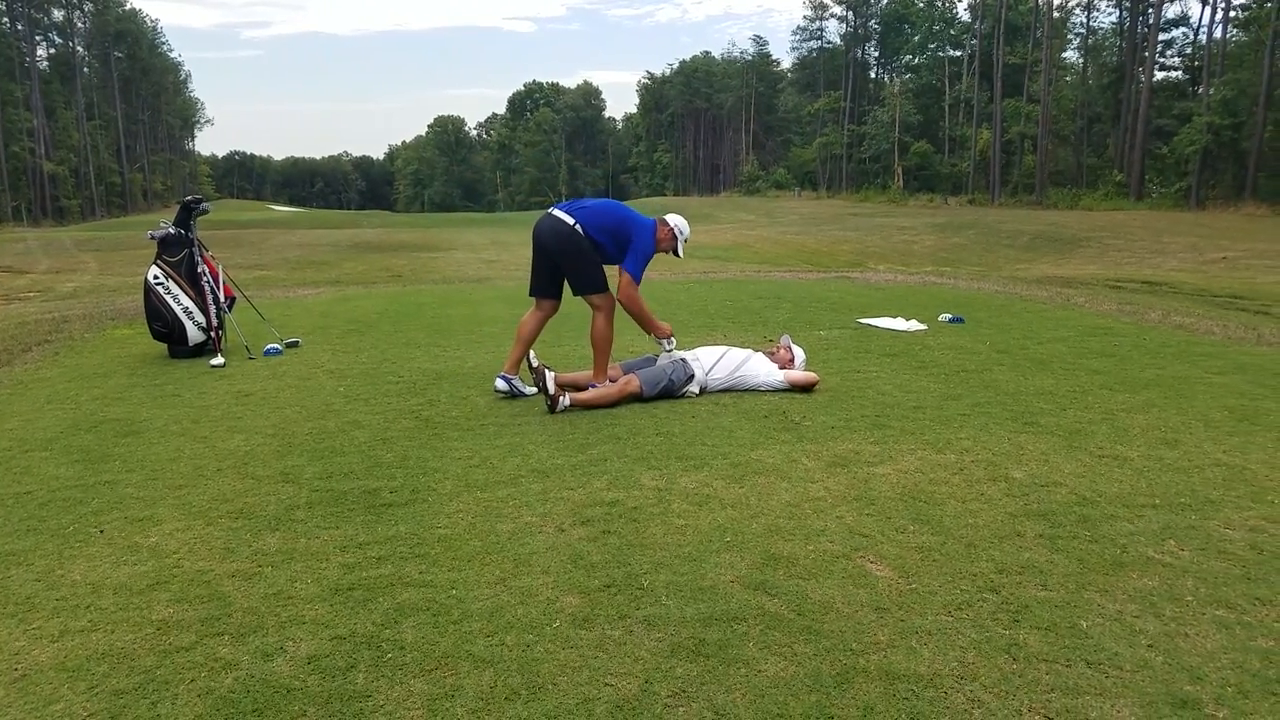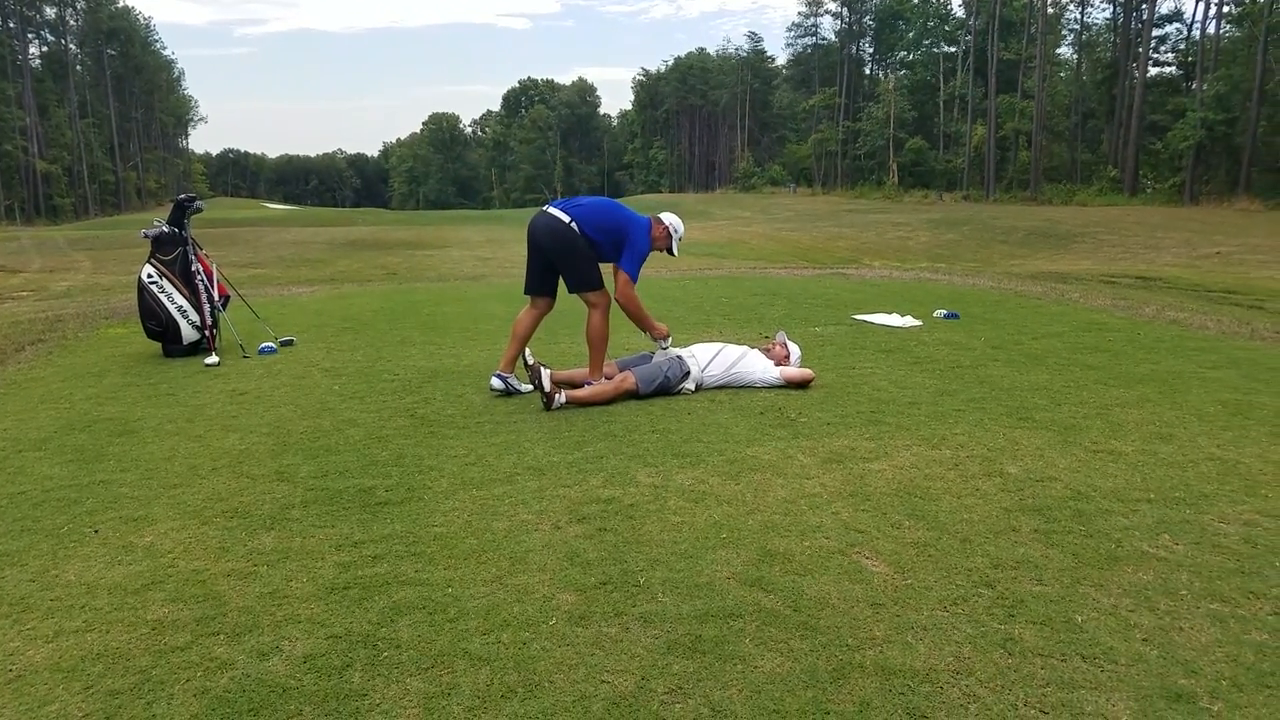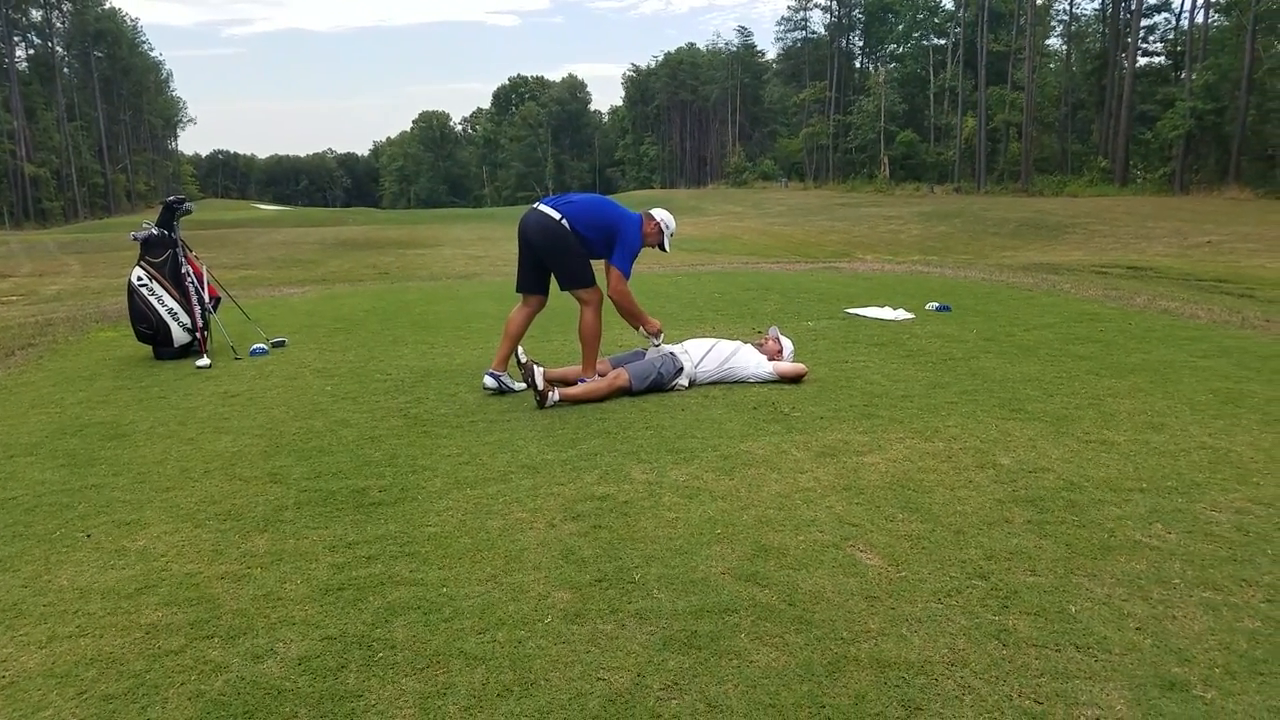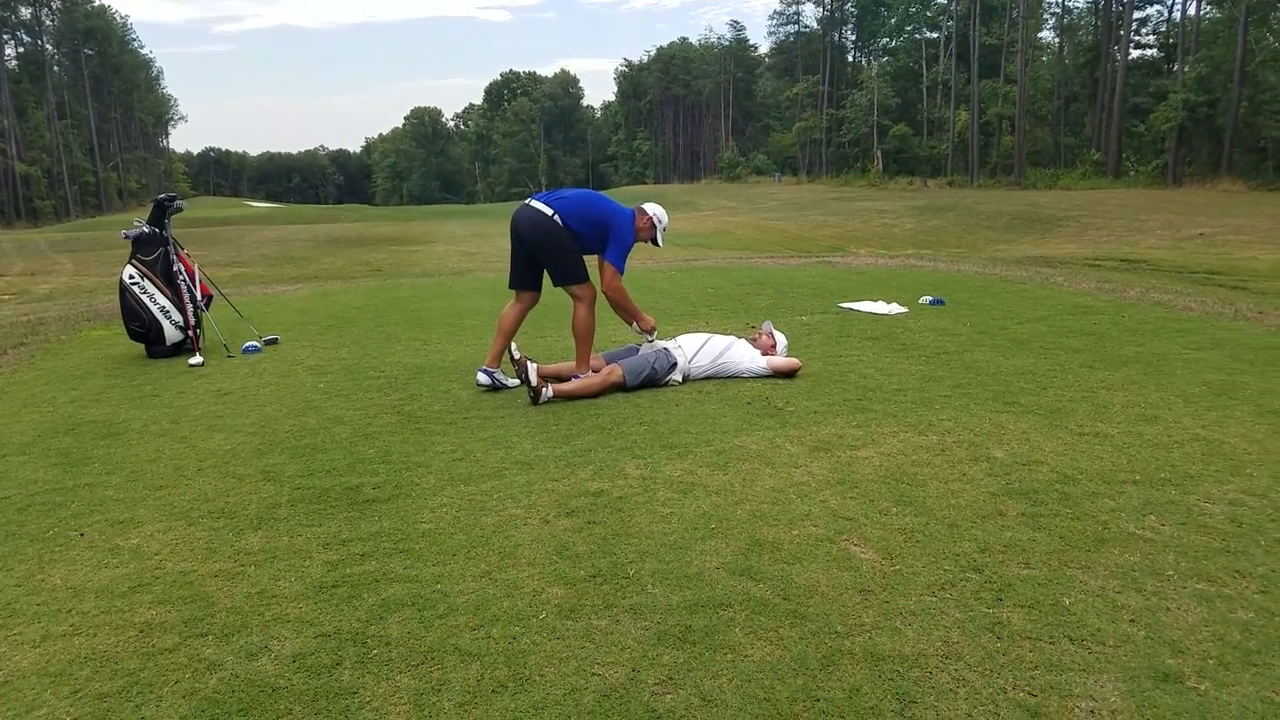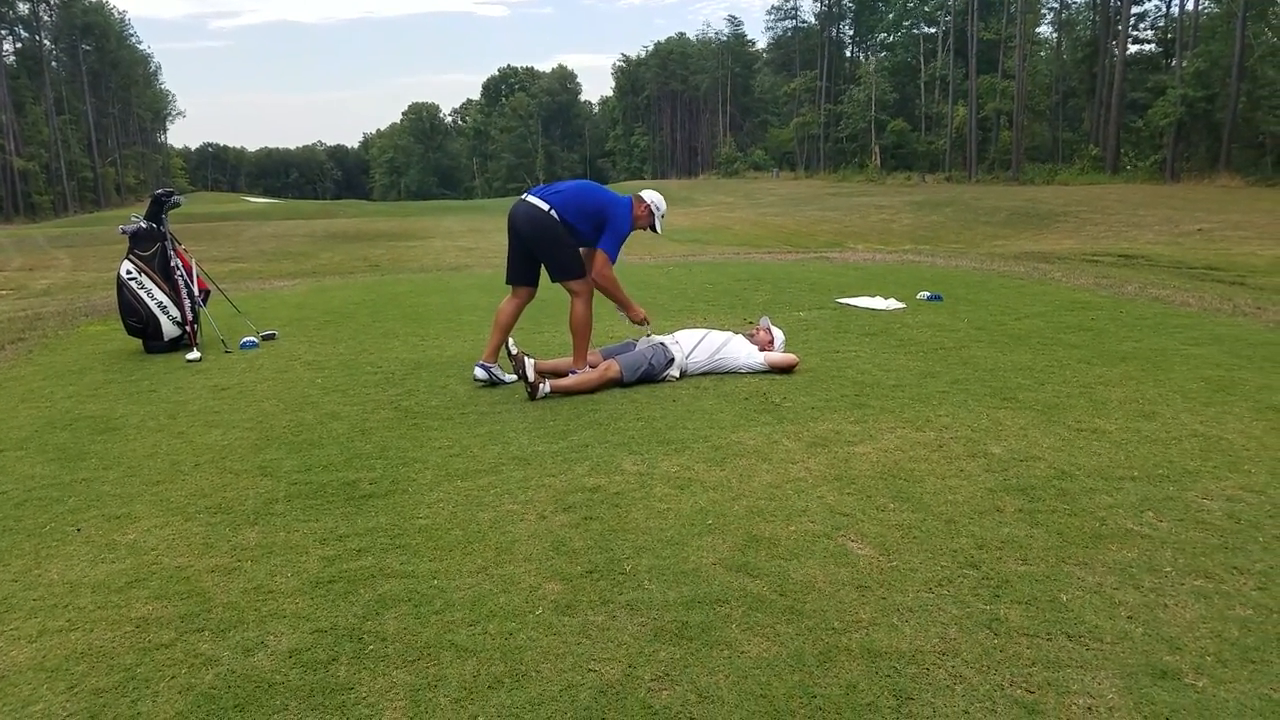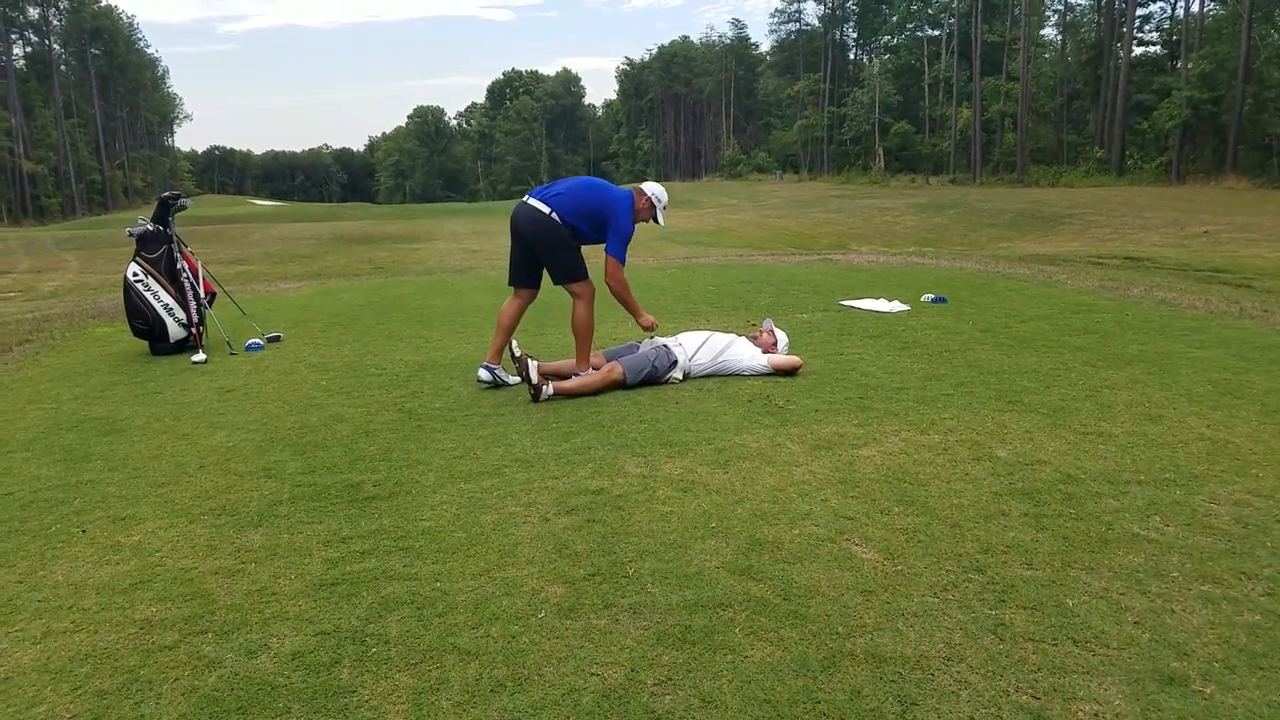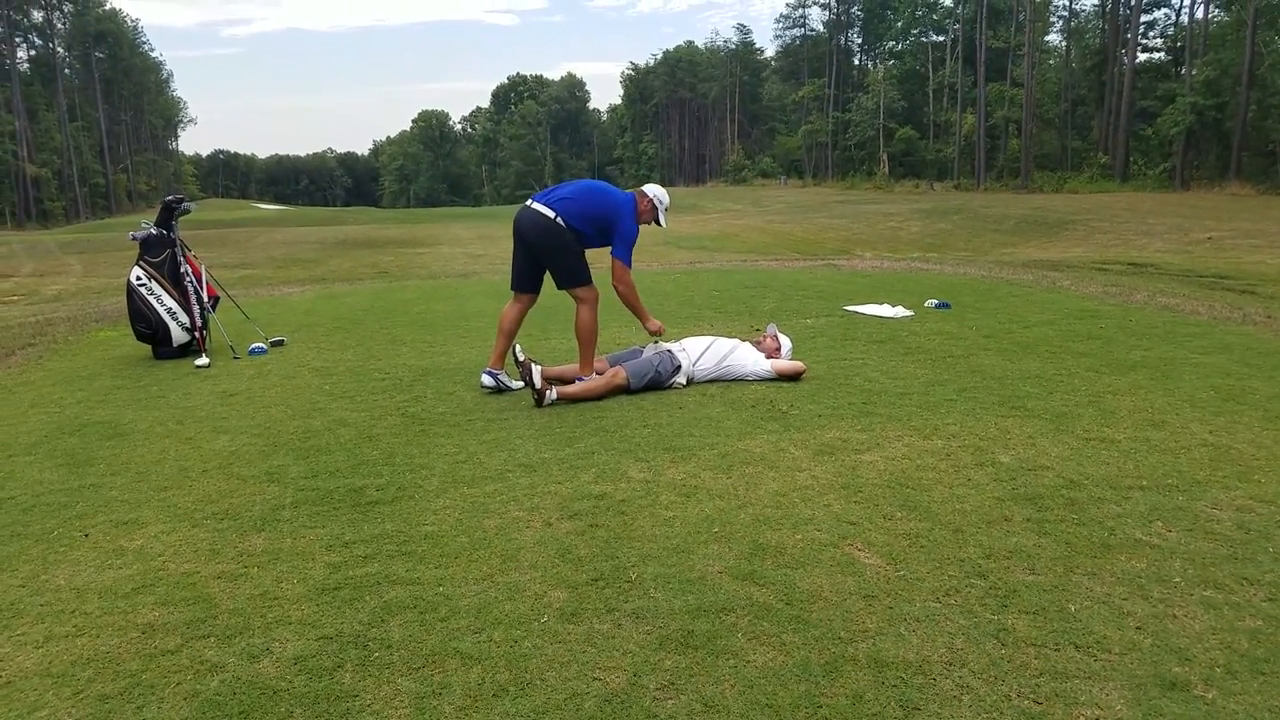
dt=0.3s
person 1, frame 1
left shoulder: (768, 374)
right shoulder: (754, 357)
left elbow: (812, 378)
left wrist: (796, 381)
left hip: (690, 374)
right hip: (684, 358)
left knee: (627, 386)
right knee: (613, 372)
left ankle: (563, 399)
right ankle: (552, 378)
person 1, frame 2
left shoulder: (764, 370)
right shoulder: (751, 353)
left elbow: (808, 375)
left wrist: (793, 377)
left hip: (686, 371)
right hip: (680, 355)
left knee: (623, 383)
right knee: (609, 370)
left ankle: (559, 397)
right ankle: (548, 375)
person 1, frame 3
left shoulder: (758, 365)
right shoulder: (743, 349)
left elbow: (800, 369)
left wrist: (785, 374)
left hip: (679, 366)
right hip: (672, 351)
left knee: (617, 379)
right knee: (602, 366)
left ankle: (553, 394)
right ankle: (541, 373)
person 1, frame 4
left shoulder: (751, 360)
right shoulder: (738, 343)
left elbow: (795, 364)
left wrist: (779, 365)
left hip: (673, 362)
right hip: (666, 346)
left knee: (611, 375)
right knee: (595, 363)
left ankle: (546, 391)
right ankle: (535, 369)
person 1, frame 5
left shoulder: (749, 355)
right shoulder: (734, 339)
left elbow: (792, 359)
left wrist: (774, 361)
left hip: (671, 358)
right hip: (663, 342)
left knee: (608, 371)
right knee: (593, 358)
left ankle: (544, 386)
right ankle: (532, 365)
person 1, frame 6
left shoulder: (753, 358)
right shoulder: (738, 342)
left elbow: (796, 362)
left wrist: (780, 364)
left hip: (674, 359)
right hip: (666, 343)
left knee: (611, 372)
right knee: (596, 360)
left ankle: (547, 388)
right ankle: (536, 367)
person 1, frame 7
left shoulder: (756, 364)
right shoulder: (742, 347)
left elbow: (799, 367)
left wrist: (784, 371)
left hip: (677, 365)
right hip: (670, 349)
left knee: (615, 378)
right knee: (599, 364)
left ankle: (550, 393)
right ankle: (539, 371)
person 2, frame 1
left shoulder: (634, 227)
right shoulder: (645, 237)
left elbow: (630, 291)
right elbow: (625, 296)
left wrist: (652, 329)
right wrist: (655, 327)
left hip: (546, 225)
right hip: (567, 233)
left knee: (544, 307)
right knee: (603, 306)
left ankle: (508, 376)
right ankle: (599, 384)
person 2, frame 2
left shoulder: (628, 226)
right shoulder: (640, 235)
left elbow: (624, 289)
right elbow: (623, 295)
left wrist: (648, 328)
right wrist: (652, 327)
left hip: (541, 223)
right hip: (562, 230)
left knee: (539, 305)
right knee: (599, 303)
left ankle: (504, 374)
right ankle: (594, 381)
person 2, frame 3
left shoulder: (618, 222)
right shoulder: (631, 231)
left elbow: (616, 288)
right elbow: (616, 291)
left wrist: (640, 326)
right wrist: (646, 321)
left hip: (532, 220)
right hip: (553, 227)
left knee: (531, 303)
right knee: (591, 300)
left ankle: (496, 372)
right ankle: (587, 378)
person 2, frame 4
left shoulder: (611, 217)
right shoulder: (623, 226)
left elbow: (609, 284)
right elbow: (610, 287)
left wrist: (633, 322)
right wrist: (640, 318)
left hip: (524, 216)
right hip: (545, 224)
left knee: (524, 300)
right knee: (584, 296)
left ankle: (490, 369)
right ankle: (581, 374)
person 2, frame 5
left shoulder: (608, 203)
right shoulder: (621, 215)
right elbow: (600, 274)
right wrist: (630, 308)
left hip: (521, 211)
right hip: (542, 219)
left knee: (521, 295)
right knee: (581, 291)
left ankle: (487, 364)
right ankle: (579, 370)
person 2, frame 6
left shoulder: (611, 196)
right shoulder: (622, 211)
right elbow: (613, 278)
right wrist: (639, 315)
left hip: (523, 212)
right hip: (544, 221)
left knee: (522, 296)
right knee: (583, 293)
left ankle: (491, 365)
right ankle: (582, 372)
person 2, frame 7
left shoulder: (611, 196)
right shoulder: (626, 215)
left elbow: (561, 199)
right elbow: (621, 282)
right wrist: (647, 320)
left hip: (526, 216)
right hip: (548, 226)
left knee: (522, 299)
right knee: (587, 298)
left ankle: (494, 371)
right ankle: (585, 377)
